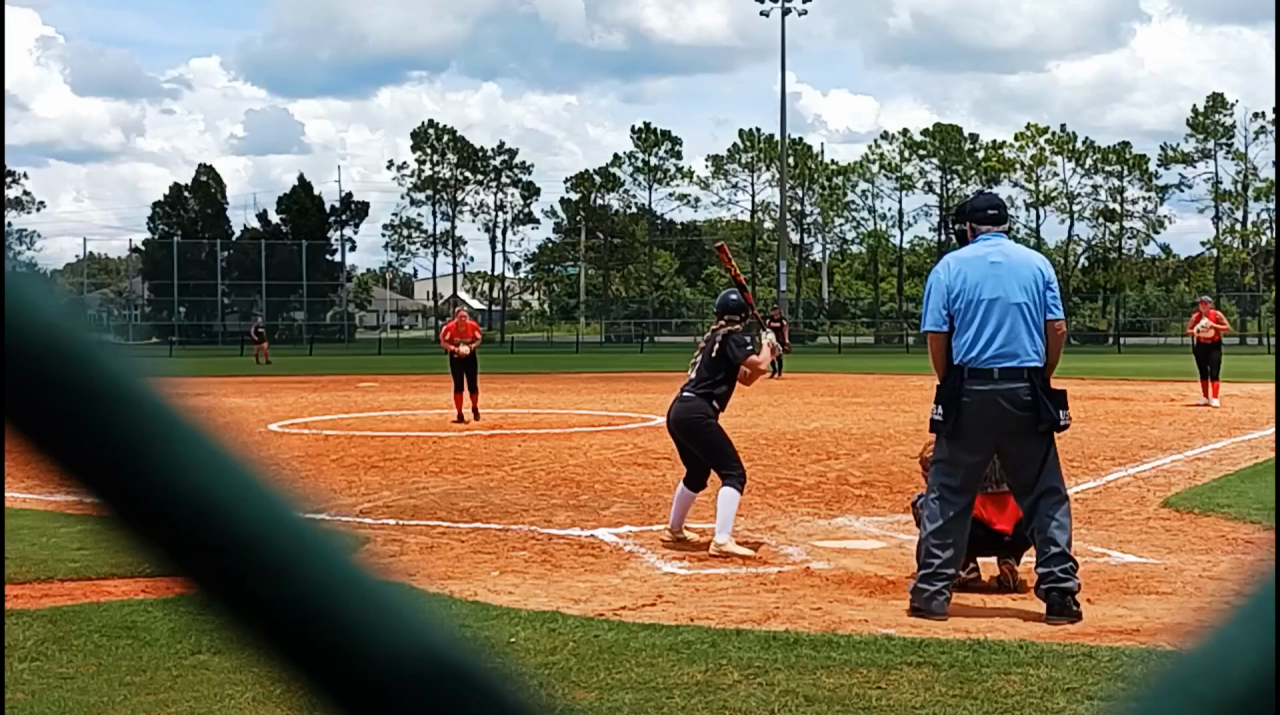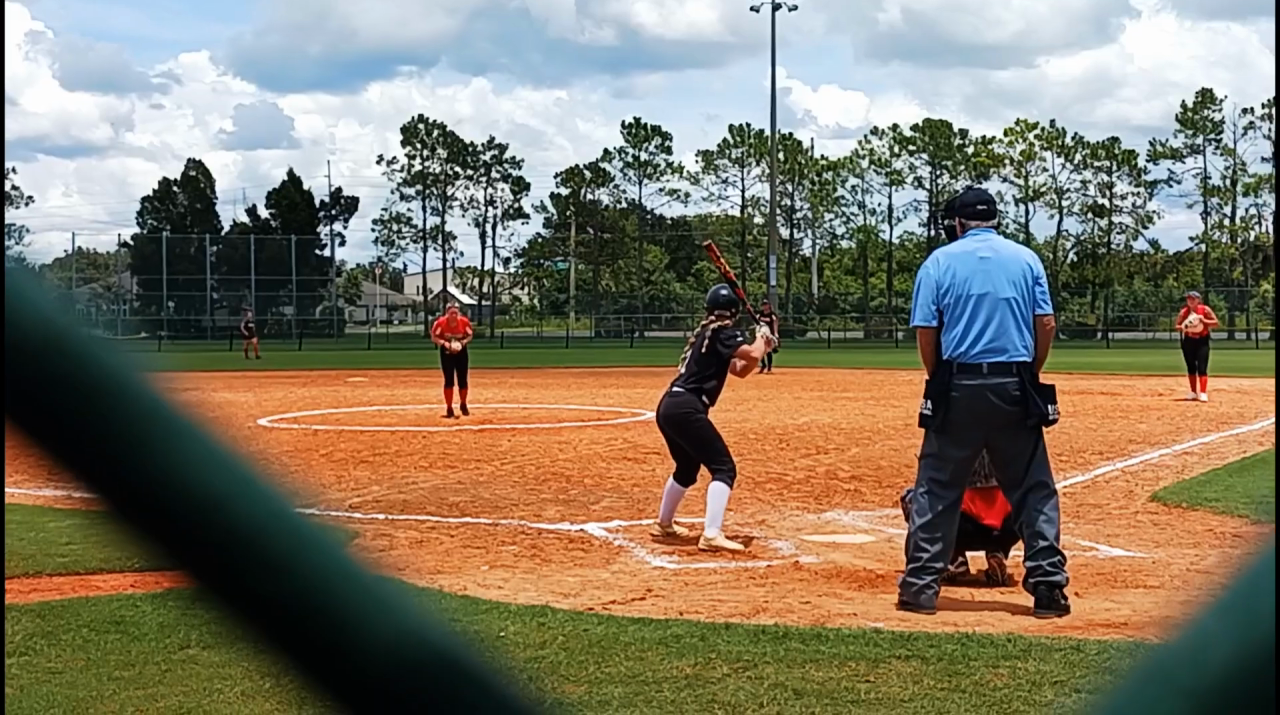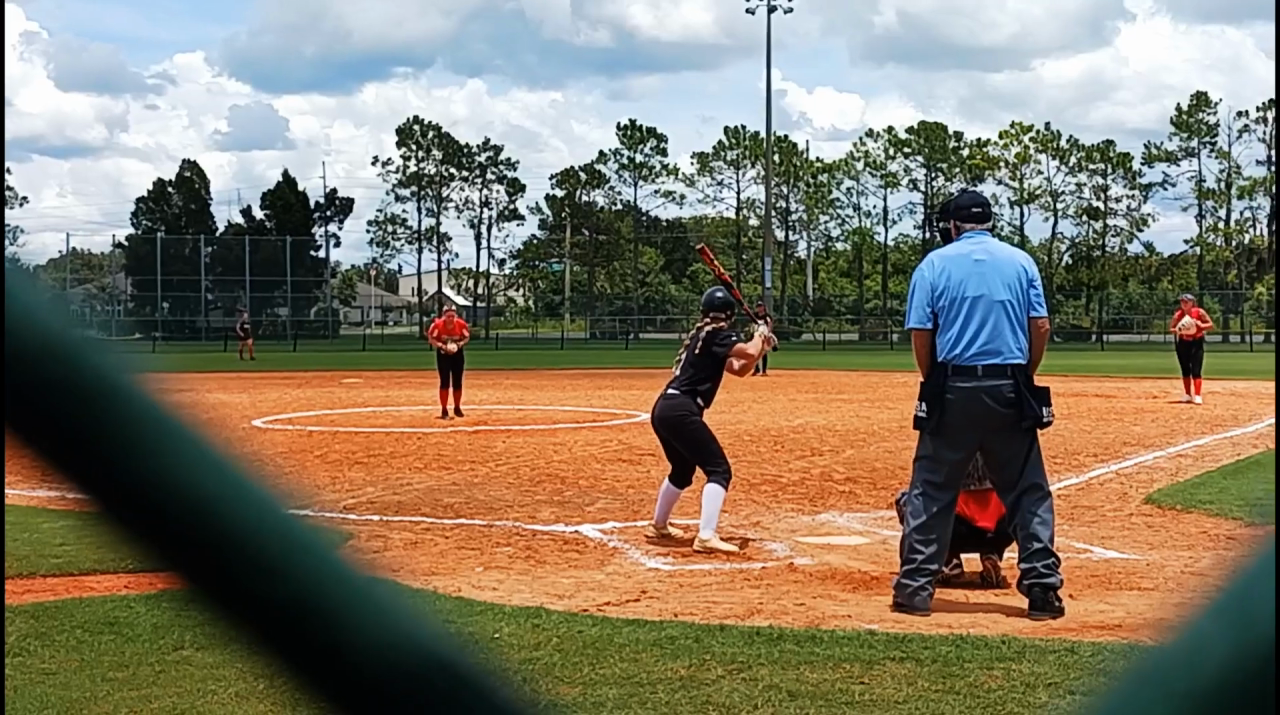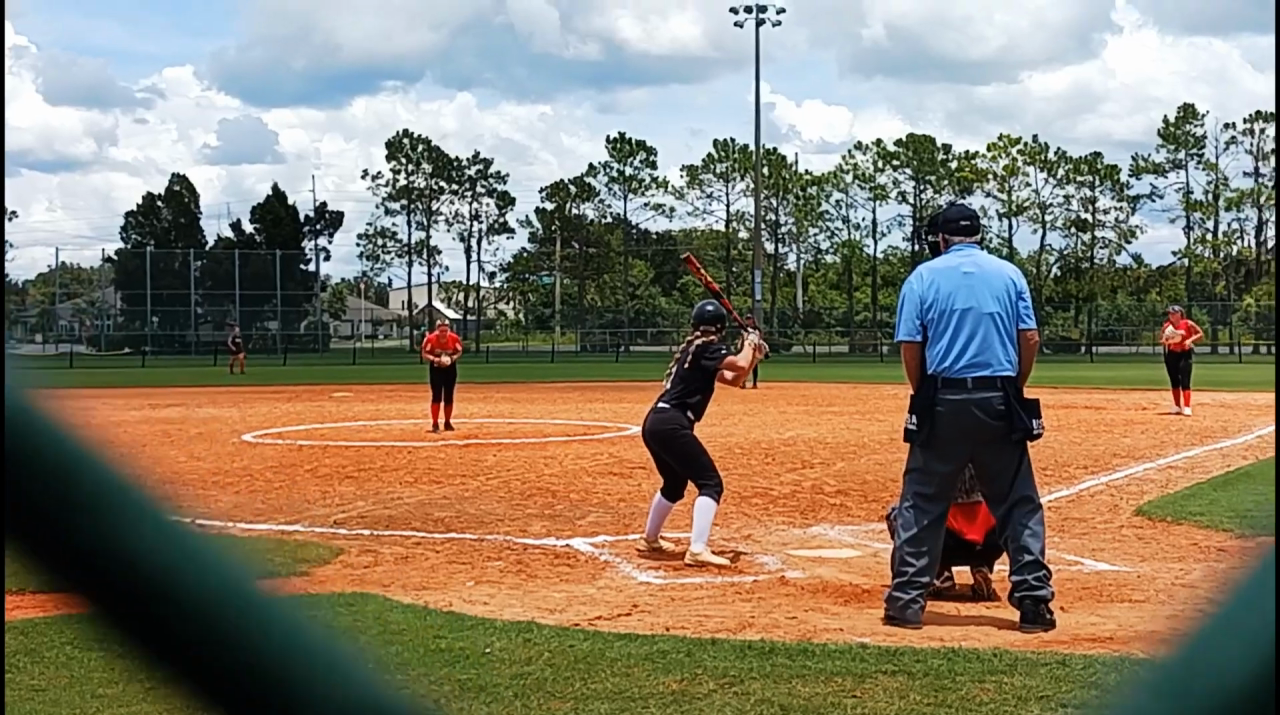
dt=0.1s
person 1, frame 1
left shoulder: (950, 266)
right shoulder: (1037, 263)
left elbow: (936, 337)
right elbow: (1057, 330)
left wrist: (950, 390)
right wrist: (1041, 382)
left hip: (969, 391)
right hip: (1025, 391)
left knee: (947, 496)
right knee: (1045, 496)
left ankle: (932, 593)
right ankle: (1060, 594)
person 1, frame 2
left shoulder: (940, 261)
right shoulder: (1026, 258)
left elbow: (926, 332)
right elbow: (1046, 326)
left wrist: (939, 384)
right wrist: (1030, 377)
left hip: (958, 387)
right hip: (1015, 387)
left knee: (937, 490)
right knee: (1034, 490)
left ankle: (921, 587)
right ankle: (1048, 587)
person 1, frame 3
left shoulder: (935, 264)
right shoulder: (1021, 261)
left elbow: (920, 335)
right elbow: (1041, 327)
left wrist: (934, 386)
right wrist: (1024, 380)
left hip: (953, 389)
right hip: (1009, 389)
left knee: (931, 491)
right knee: (1029, 492)
left ankle: (915, 589)
right ankle: (1042, 590)
person 1, frame 4
left shoulder: (924, 276)
right shoulder: (1009, 273)
left elbow: (910, 348)
right elbow: (1030, 339)
left wrist: (923, 399)
right wrist: (1013, 391)
left hip: (942, 402)
right hip: (999, 401)
left knee: (921, 504)
right knee: (1019, 504)
left ankle: (906, 602)
right ankle: (1034, 602)
person 2, frame 1
left shoulder: (715, 338)
right shoulder: (733, 338)
left elbow: (746, 378)
right elbow: (760, 366)
left wrist: (768, 355)
right wrist: (767, 342)
left hip: (680, 411)
right hip: (697, 414)
left knee: (697, 473)
right knee: (734, 473)
left ankle: (674, 530)
right ankle: (722, 541)
person 2, frame 2
left shoulder: (706, 333)
right shoulder: (723, 333)
left elbow: (740, 370)
right elbow: (753, 356)
left wrist: (763, 348)
right wrist: (761, 335)
left hip: (669, 407)
right hip: (687, 409)
left knee: (687, 467)
right knee: (724, 468)
left ankle: (663, 524)
right ankle: (711, 535)
person 2, frame 3
left shoulder: (703, 336)
right shoulder: (717, 335)
left elbow: (739, 369)
right elbow: (749, 352)
left wrist: (762, 348)
right wrist: (760, 334)
left hip: (664, 409)
right hip: (681, 411)
left knee: (683, 469)
right knee: (719, 469)
left ankle: (658, 525)
right ankle: (706, 536)
person 2, frame 4
left shoulder: (694, 349)
right shoulder: (707, 349)
left elbow: (733, 379)
right elbow: (739, 365)
left wrist: (754, 357)
right wrist: (750, 342)
left hip: (655, 423)
right hip: (672, 425)
left knee: (675, 483)
right knee: (710, 483)
left ankle: (650, 539)
right ankle: (697, 550)
